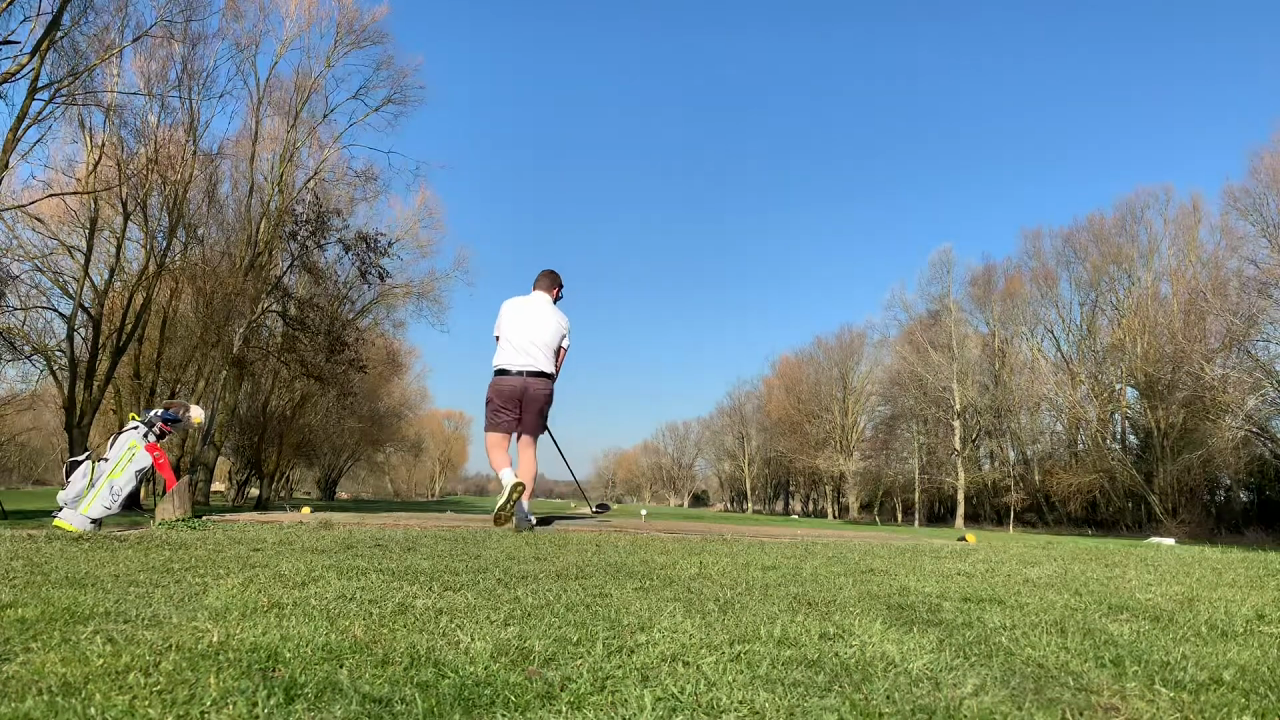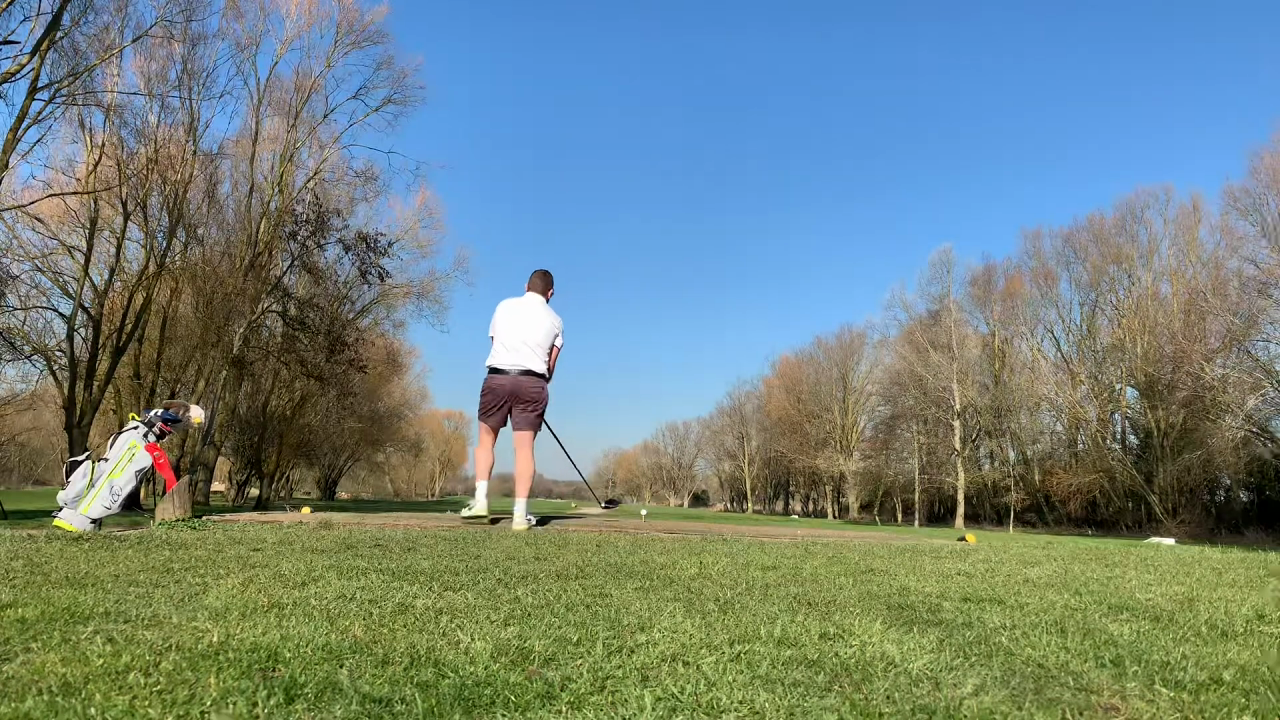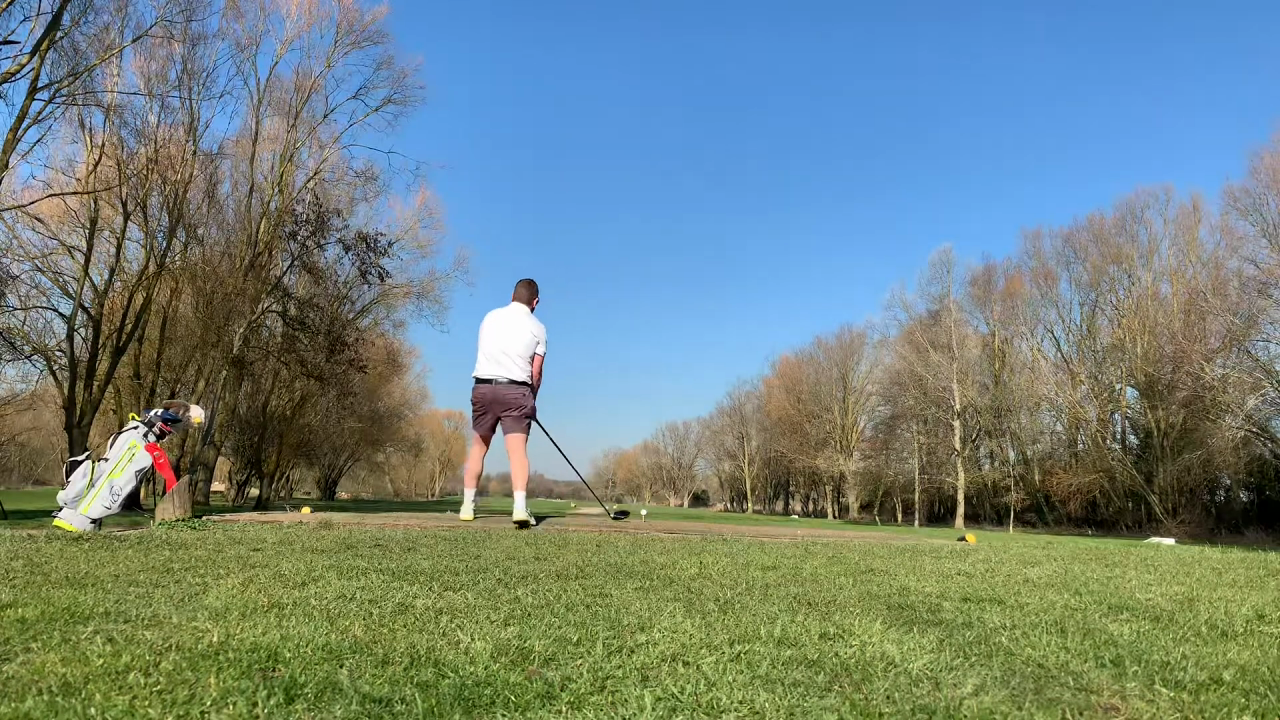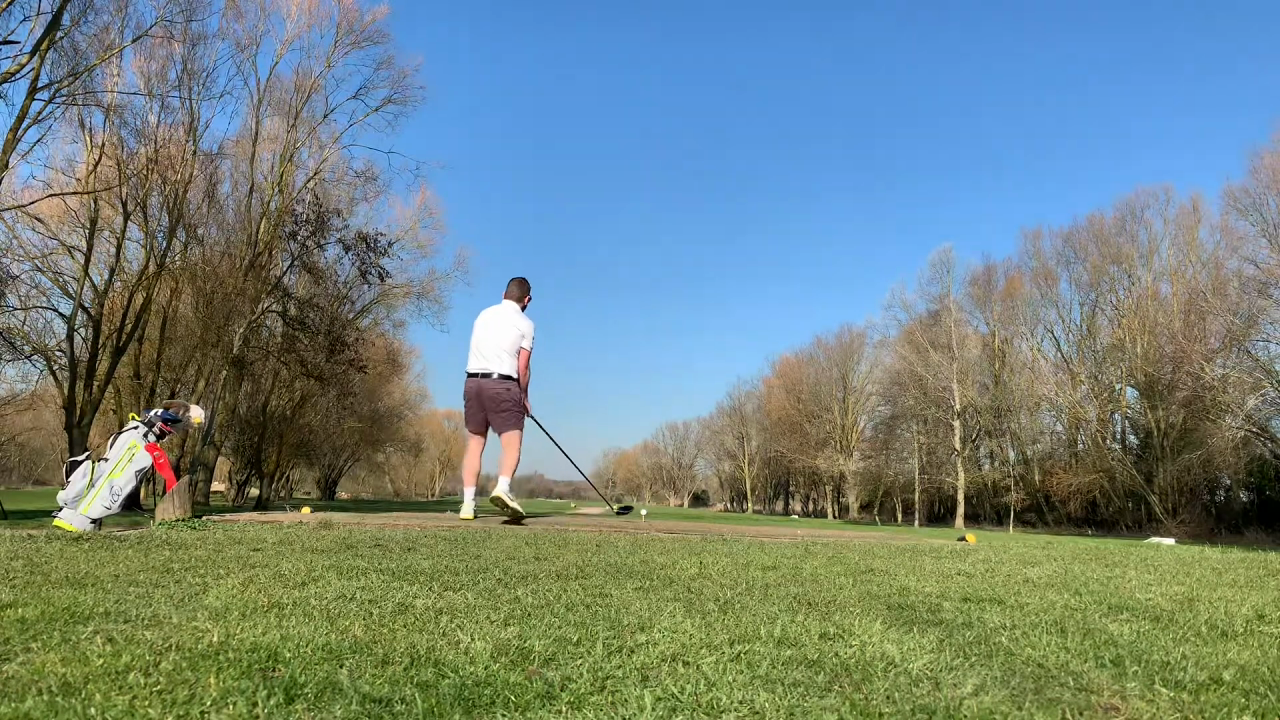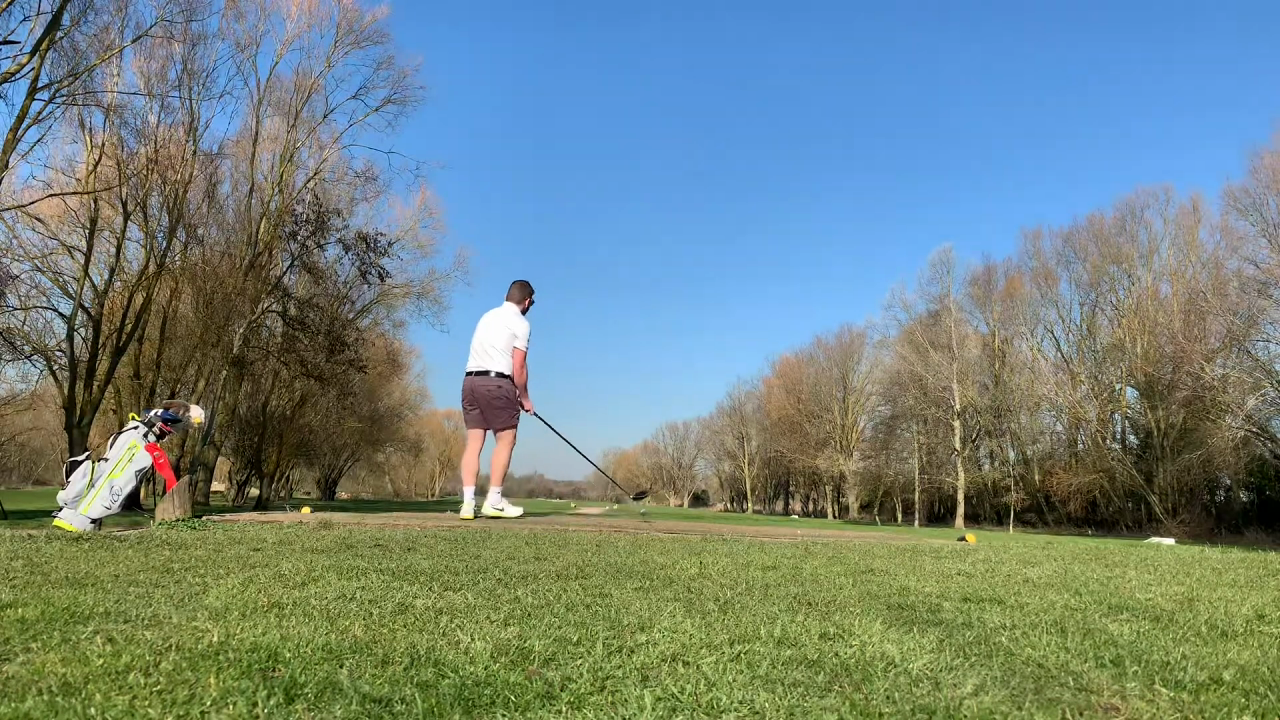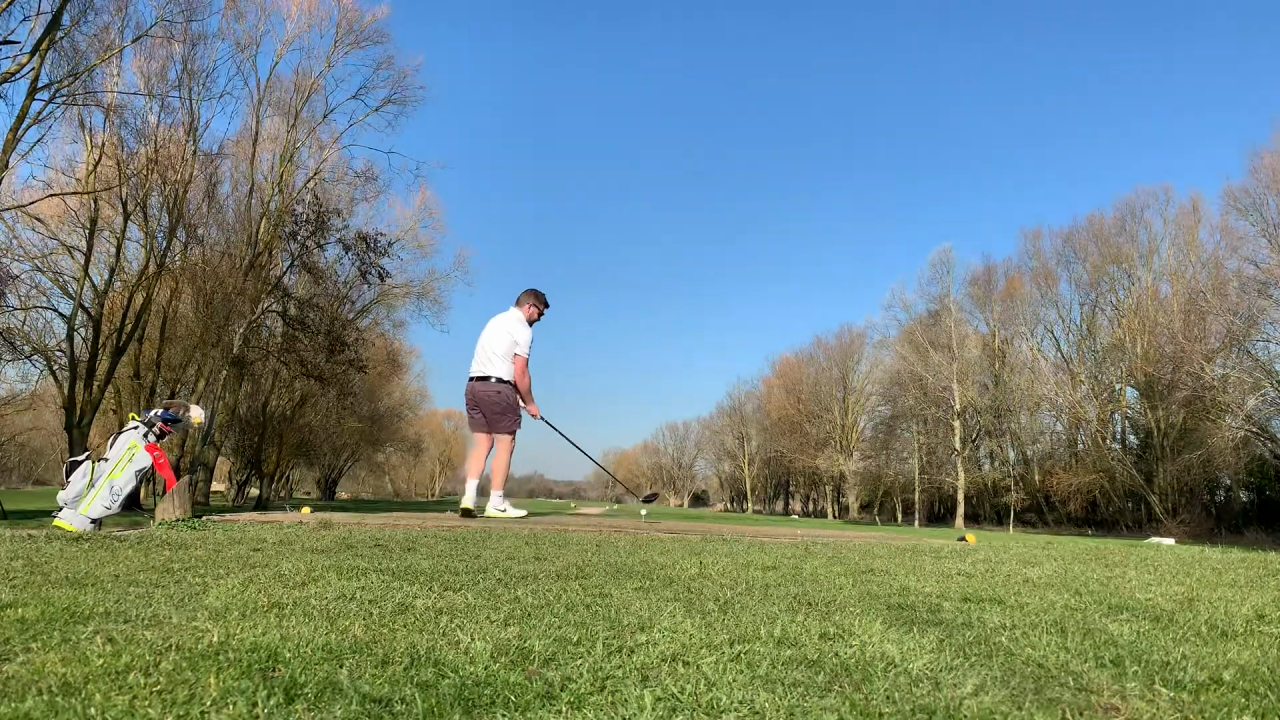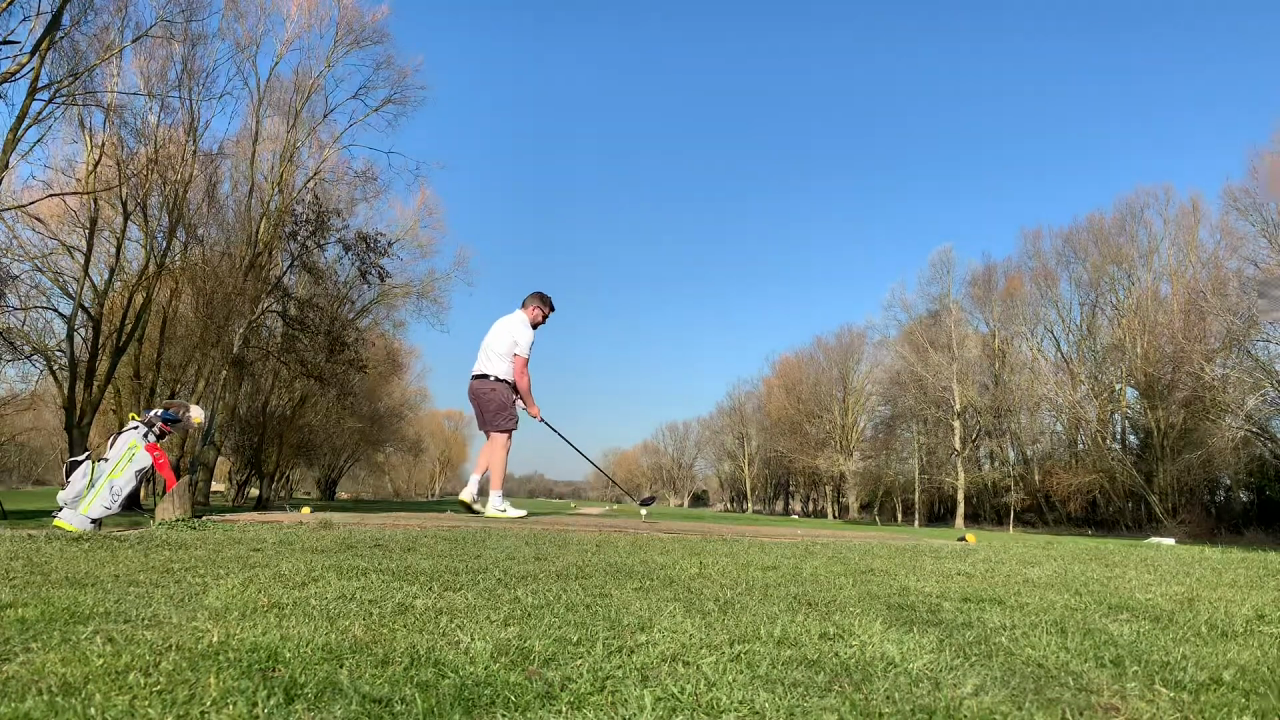
dt=0.2s
person 1, frame 1
left shoulder: (508, 305)
right shoulder: (560, 319)
right elbow: (557, 364)
left hip: (505, 381)
right hip: (540, 384)
left knee: (496, 446)
right knee: (527, 450)
left ankle: (510, 482)
right ankle: (521, 513)
person 1, frame 2
left shoulder: (504, 306)
right shoulder: (554, 319)
right elbow: (550, 364)
right wrist: (539, 389)
left hip: (498, 379)
right hip: (532, 383)
left knee: (486, 439)
right knee: (524, 448)
left ankle: (480, 498)
right ankle: (520, 513)
person 1, frame 3
left shoulder: (490, 317)
right shoulder: (537, 328)
right elbow: (536, 372)
right wrist: (530, 399)
left hip: (483, 388)
right hip: (515, 390)
left knee: (479, 448)
right knee: (517, 452)
left ankle: (468, 505)
right ankle: (520, 506)
person 1, frame 4
left shoulder: (484, 315)
right shoulder: (525, 324)
right elbow: (523, 368)
right wrist: (524, 398)
left hip: (474, 382)
right hip: (503, 385)
left knee: (475, 444)
right knee: (512, 444)
left ankle: (468, 503)
right ankle: (502, 488)
person 1, frame 5
left shoulder: (488, 316)
right shoulder: (520, 323)
right elbow: (518, 367)
left wrist: (514, 393)
right wrist: (524, 398)
left hip: (471, 381)
right hip: (496, 384)
left knee: (473, 443)
right knee: (505, 441)
left ankle: (468, 503)
right ankle: (494, 501)
person 1, frame 6
left shoulder: (497, 320)
right shoulder: (522, 330)
right elbow: (520, 374)
left wrist: (518, 397)
right wrist: (530, 403)
left hip: (474, 386)
right hip: (497, 389)
left knee: (481, 445)
right knee: (505, 445)
left ankle: (469, 496)
right ankle: (496, 503)
person 1, frame 7
left shoulder: (506, 321)
right shoulder: (524, 330)
right elbow: (520, 373)
left wrist: (518, 396)
right wrist: (531, 405)
left hip: (478, 384)
right hip: (495, 387)
left knee: (493, 441)
right knee: (501, 444)
left ankle: (471, 489)
right ankle: (495, 504)
